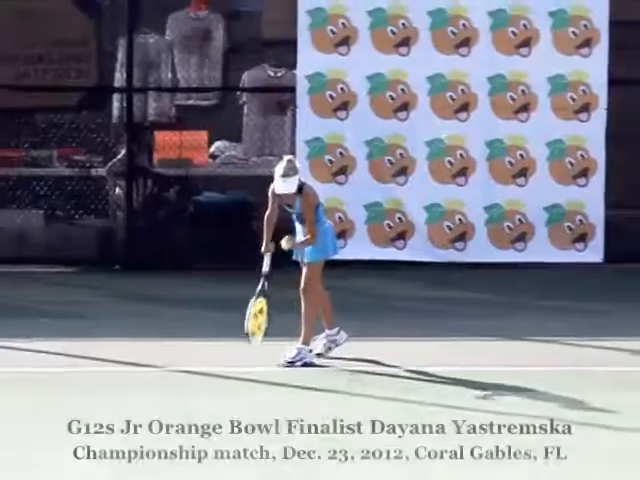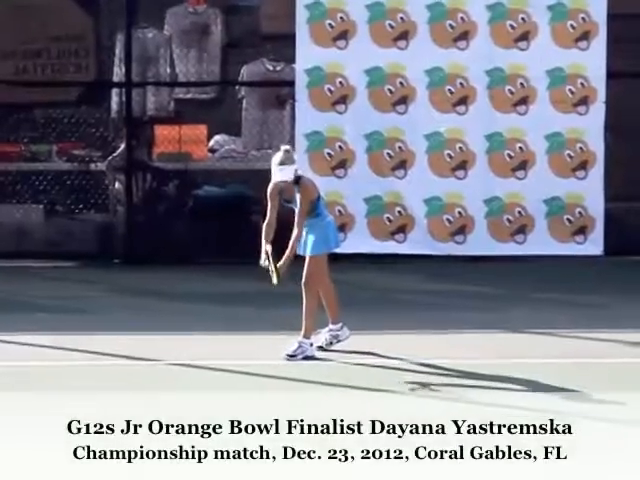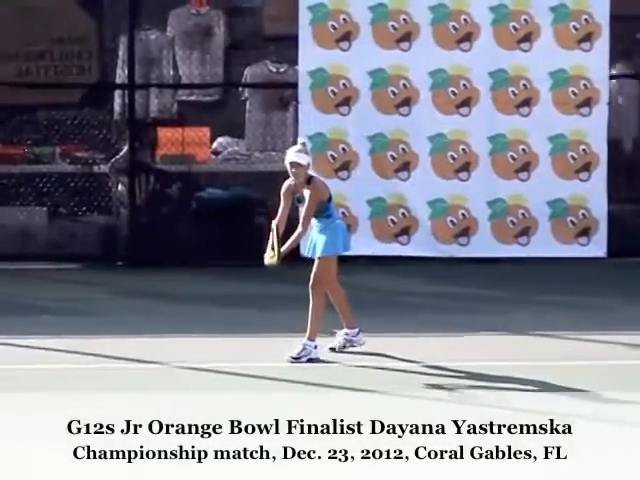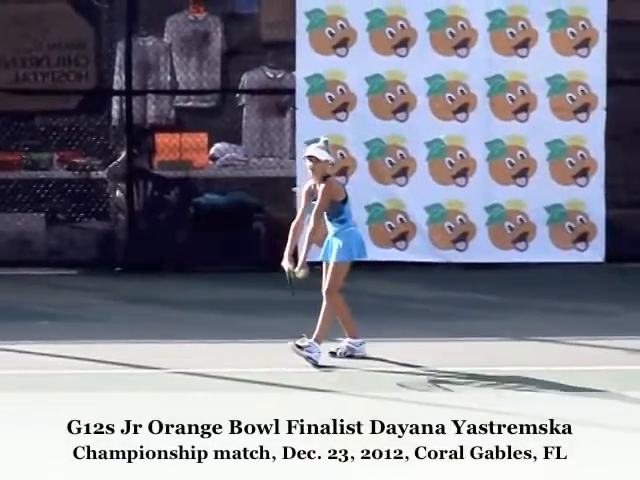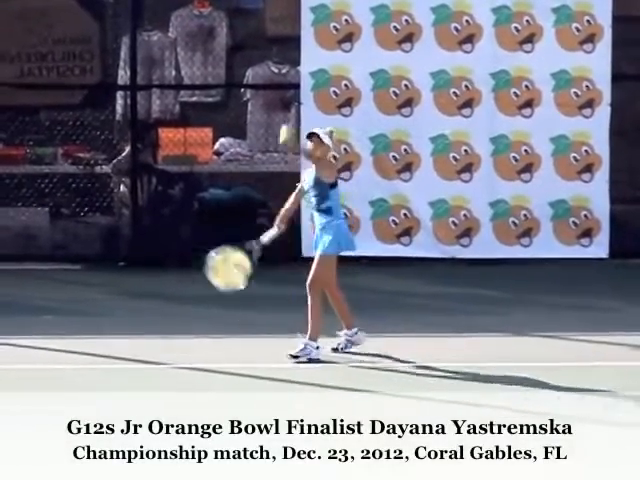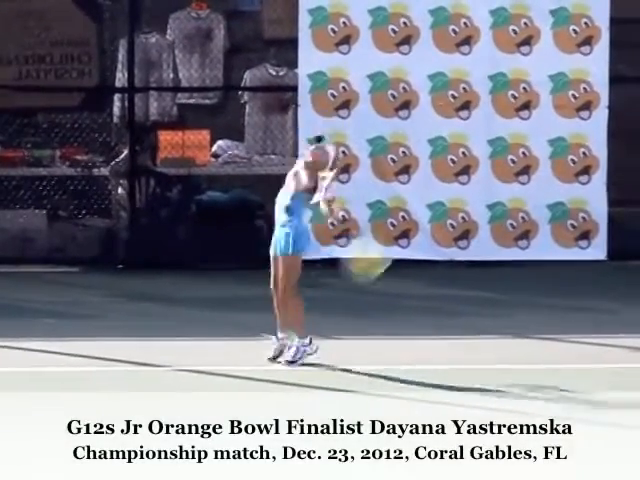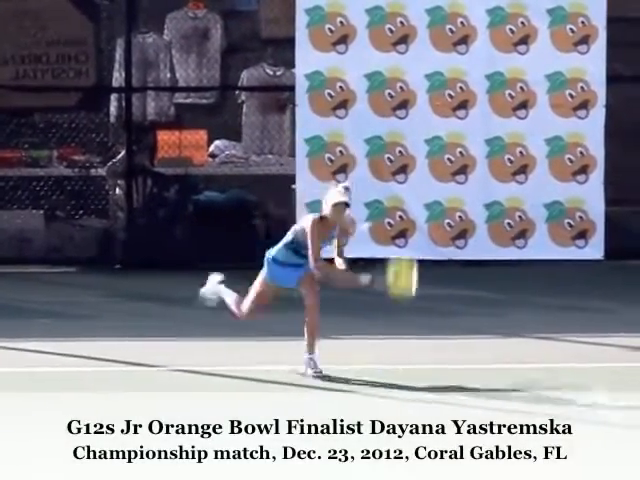
dt=0.5s
person 1, frame 1
left shoulder: (307, 196)
right shoulder: (275, 190)
left elbow: (312, 236)
right elbow: (271, 213)
left wrist: (295, 244)
right wrist: (266, 241)
left hip: (318, 237)
right hip: (301, 233)
left knee: (307, 288)
right knee: (315, 285)
left ankle: (304, 348)
right ankle: (333, 332)
person 1, frame 2
left shoulder: (305, 187)
right shoulder: (274, 188)
left elbow: (298, 229)
right elbow: (269, 221)
left wrist: (285, 262)
right wrist: (265, 252)
left hip: (320, 229)
right hip: (309, 230)
left knee: (309, 283)
right knee: (322, 280)
left ankle: (306, 342)
right ankle: (336, 328)
person 1, frame 3
left shoulder: (314, 188)
right shoulder: (288, 187)
left elbow: (303, 227)
right elbow: (281, 219)
left wrist: (282, 251)
left hip: (330, 233)
right hip: (319, 232)
left knee: (316, 286)
right knee: (330, 284)
left ankle: (310, 345)
right ankle: (352, 331)
person 1, frame 4
left shoulder: (329, 186)
right shoulder: (309, 188)
left elbow: (314, 224)
right elbow: (298, 222)
left wrist: (304, 258)
right wrist: (288, 253)
left hip: (345, 239)
right hip: (334, 240)
left knee: (330, 292)
right knee: (331, 293)
left ankle: (314, 345)
right ankle: (354, 342)
person 1, frame 5
left shoulder: (325, 165)
right shoulder: (310, 174)
left elbow: (307, 154)
right elbow: (296, 197)
right wrist: (282, 217)
left hip: (332, 231)
right hip: (322, 231)
left knee: (313, 285)
right knee: (329, 287)
left ankle: (311, 345)
right ankle: (352, 332)
person 1, frame 6
left shoulder: (312, 179)
right shoulder: (300, 169)
left hip: (293, 233)
right hip: (283, 230)
left knee: (287, 290)
right knee: (277, 288)
left ankle: (303, 341)
right ankle: (285, 337)
person 1, frame 7
left shoulder: (341, 224)
right shoulder: (314, 223)
right elbow: (317, 267)
left wrist: (341, 264)
right wrist: (356, 280)
left hip: (302, 264)
right hip: (281, 263)
left knee: (312, 305)
right knee: (244, 312)
left ankle: (310, 358)
right ankle: (217, 286)
